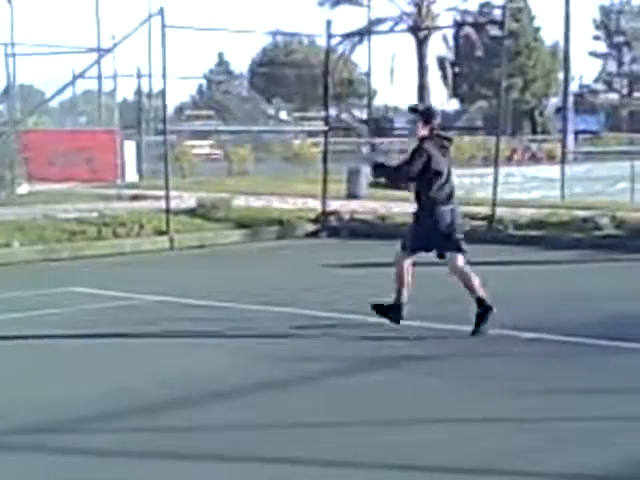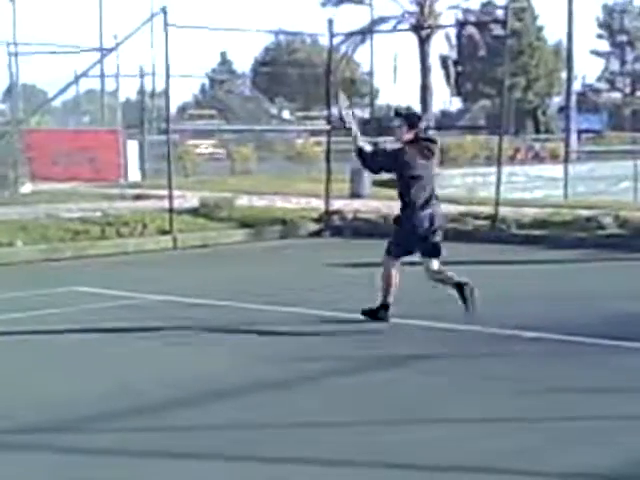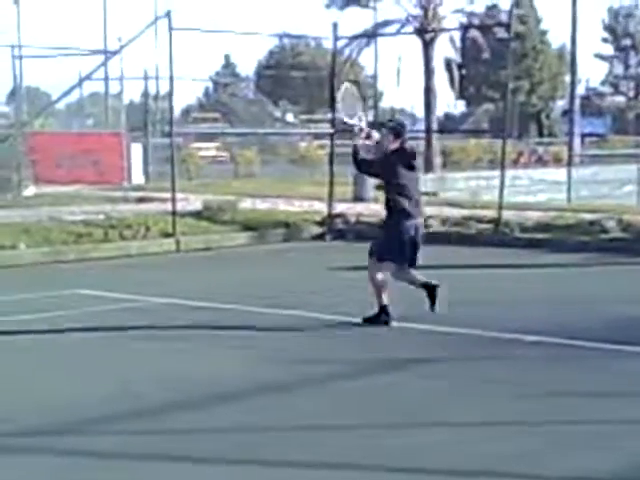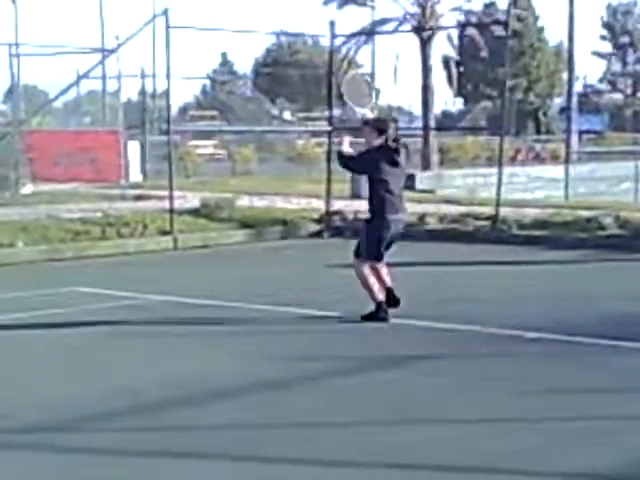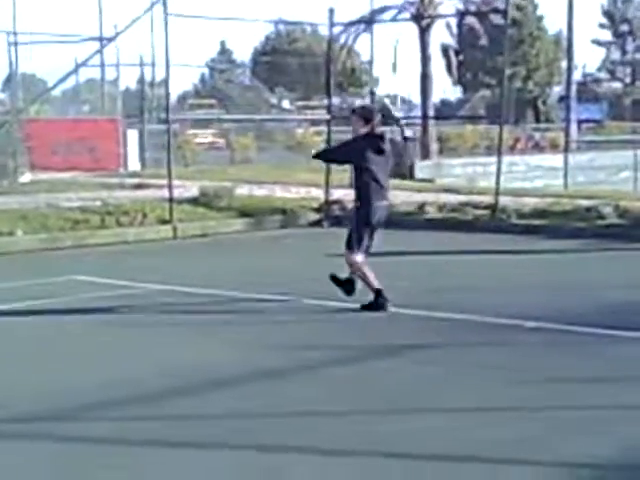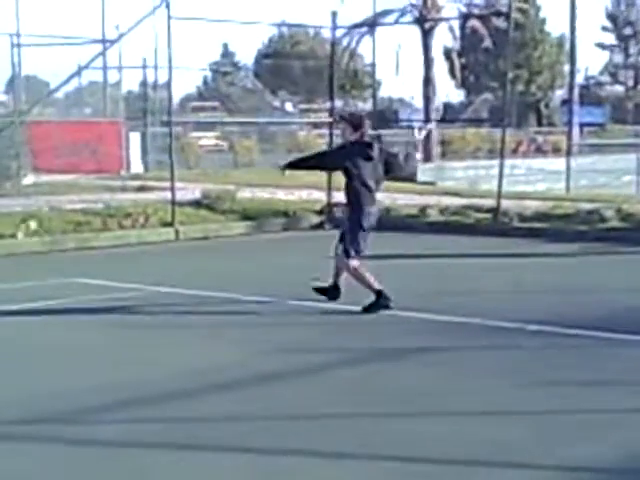
dt=0.1s
person 1, frame 1
left shoulder: (424, 148)
right shoulder: (439, 146)
left elbow: (399, 175)
right elbow: (410, 170)
left wrist: (376, 166)
right wrist: (385, 167)
left hip: (431, 214)
right hip: (449, 212)
left knee: (403, 258)
right knee: (458, 265)
left ankle: (397, 307)
right ankle: (483, 306)
person 1, frame 2
left shoulder: (404, 153)
right shoulder: (426, 150)
left elbow: (375, 165)
left wrist: (359, 147)
right wrist: (371, 148)
left hip: (412, 217)
right hip: (432, 215)
left knee: (390, 262)
right knee: (433, 269)
left ankle: (383, 309)
right ankle: (461, 286)
person 1, frame 3
left shoulder: (389, 161)
right shoulder: (410, 157)
left elbow: (363, 166)
left wrist: (357, 146)
right wrist: (374, 143)
left hip: (397, 224)
right hip: (415, 224)
left knee: (375, 265)
right knee: (404, 273)
left ankle: (383, 313)
right ankle: (427, 286)
person 1, frame 4
left shoulder: (372, 156)
right shoulder: (396, 152)
left elbow: (346, 162)
left wrist: (343, 148)
left hip: (381, 219)
right hip: (398, 218)
left knee: (360, 265)
right knee: (374, 259)
left ankle: (381, 309)
right ankle: (389, 294)
person 1, frame 5
left shoulder: (357, 145)
right shoulder: (384, 141)
left elbow: (330, 154)
left wrist: (318, 153)
left hip: (368, 207)
right hip: (382, 205)
left knee: (353, 258)
right knee: (354, 245)
left ankle: (380, 297)
right ankle: (350, 282)
person 1, frame 6
left shoulder: (346, 152)
right shoulder: (376, 148)
left elbow: (316, 161)
right elbow: (395, 165)
left wrist: (287, 165)
left hip: (359, 212)
right hip: (371, 210)
left knee: (349, 263)
right knee: (342, 245)
left ankle: (382, 296)
right ankle: (334, 288)
